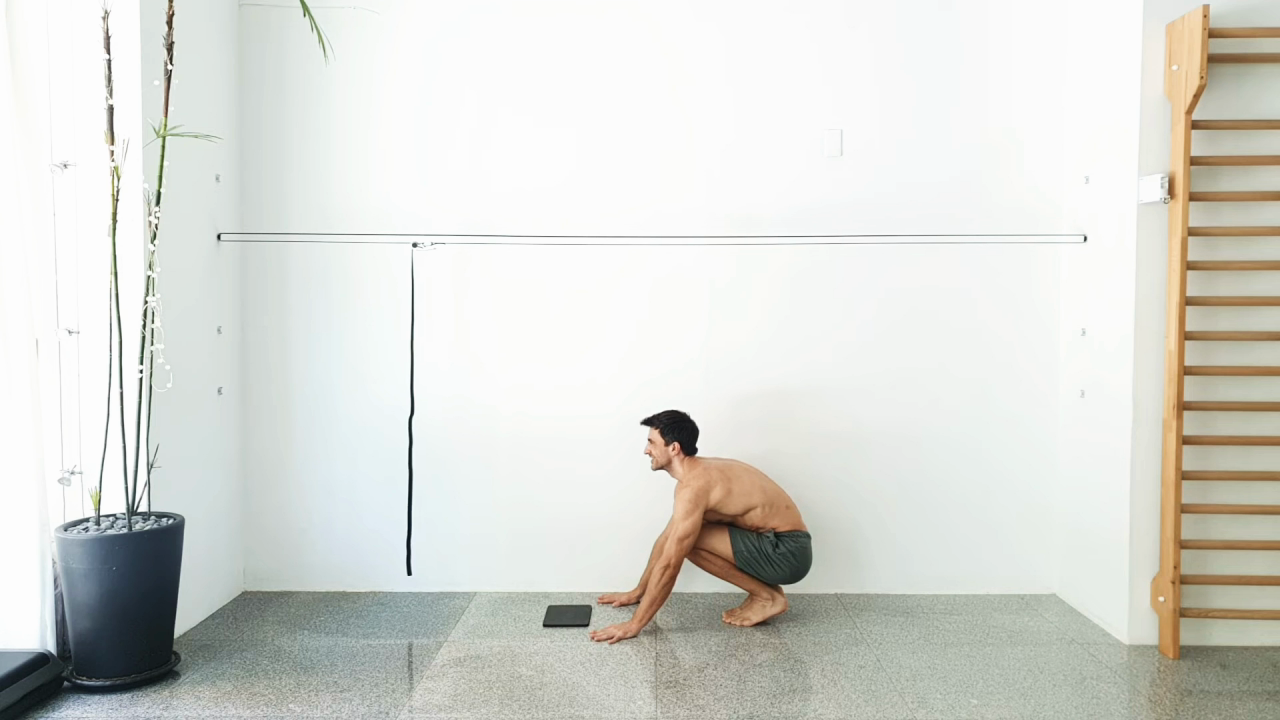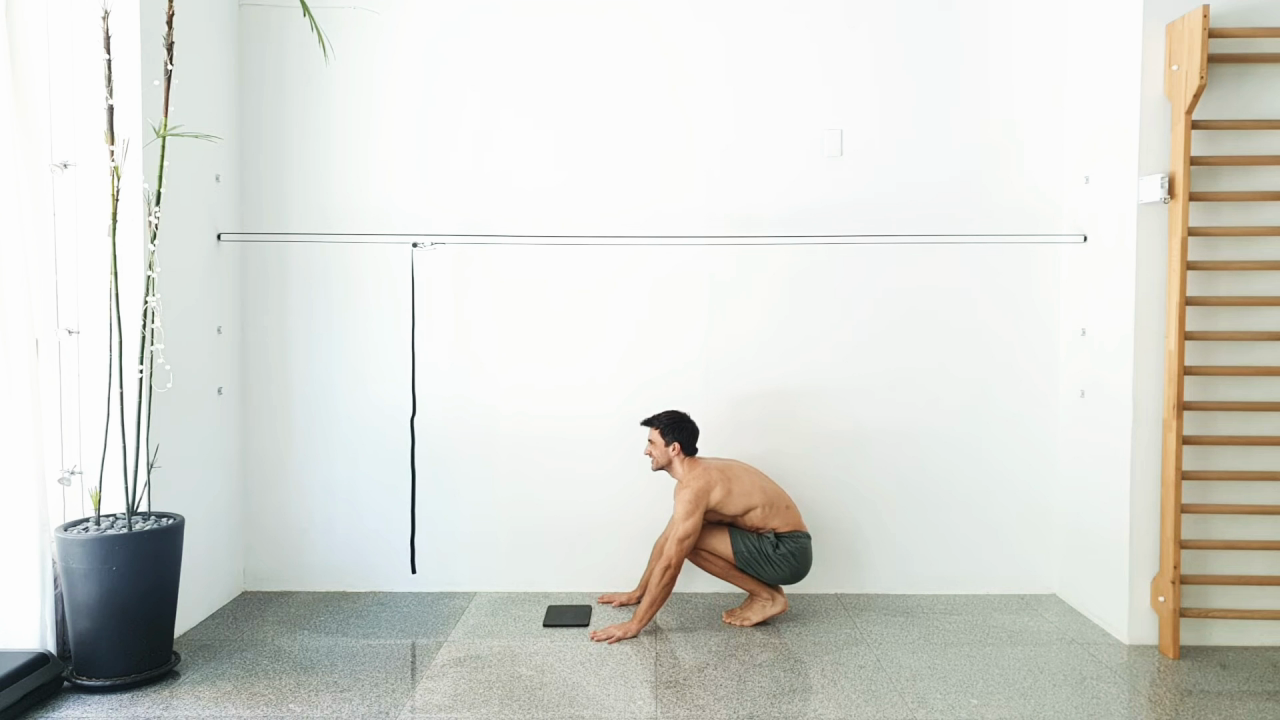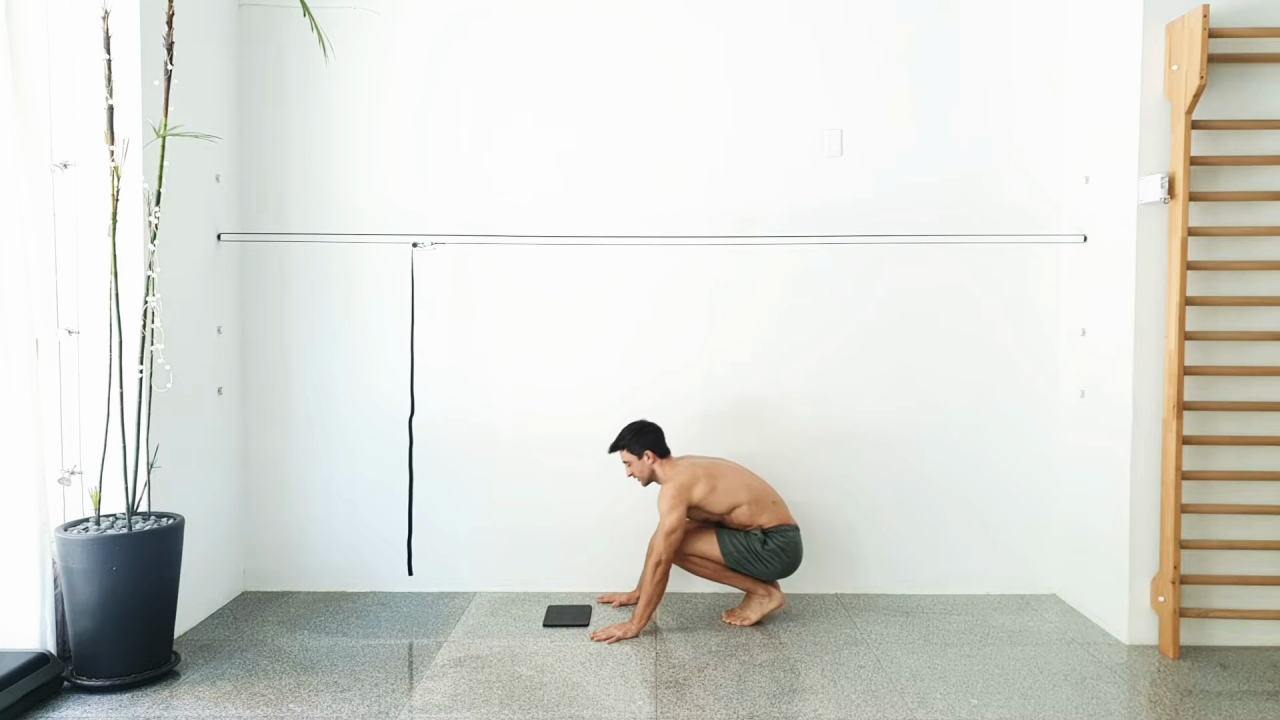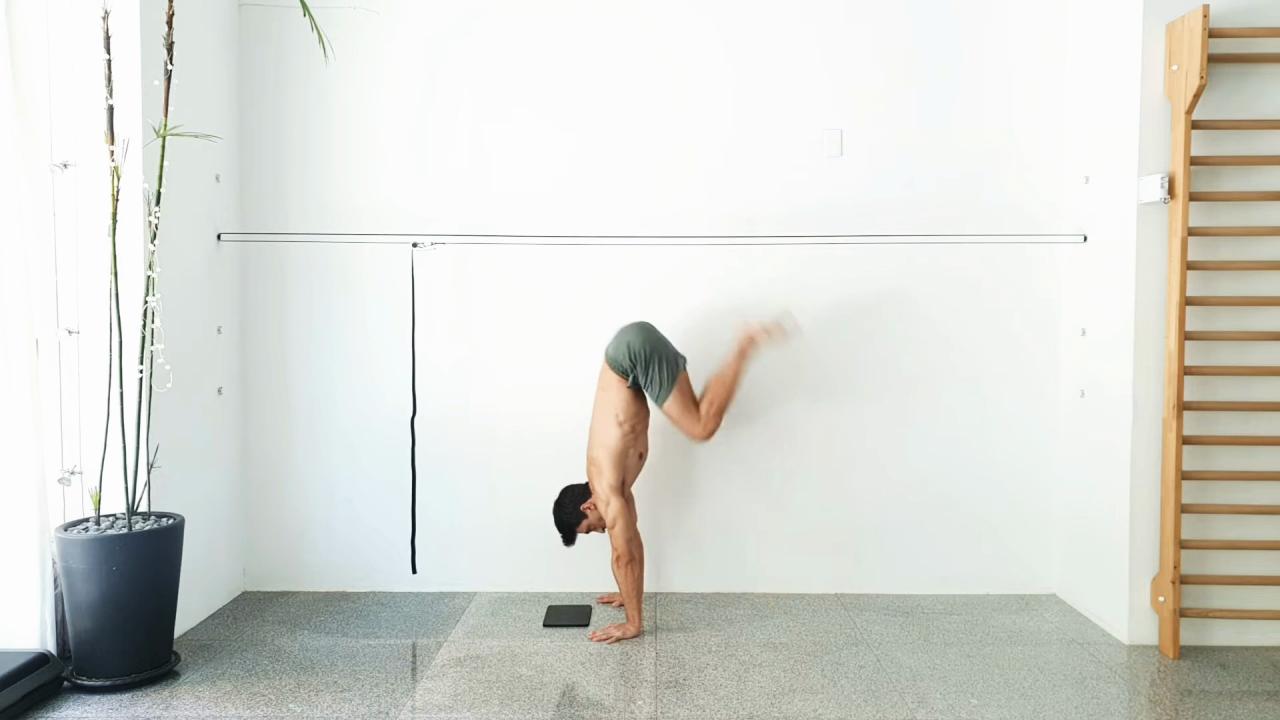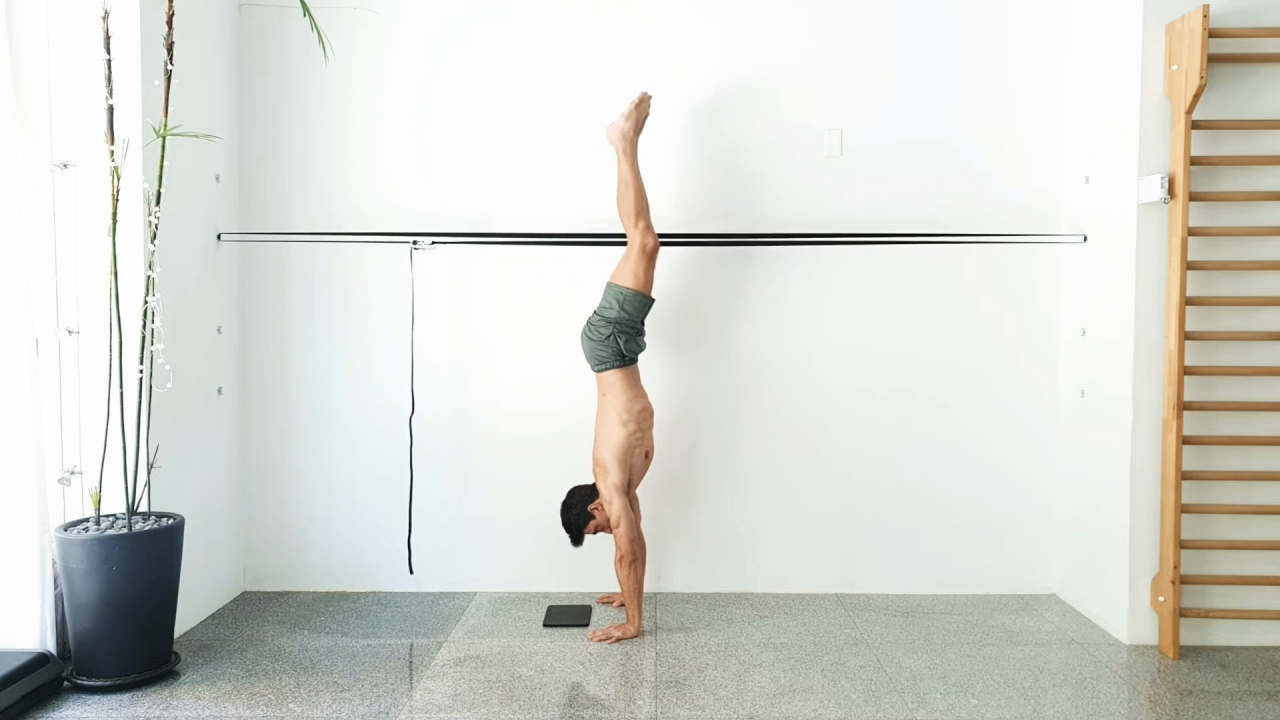
dt=1s
person 1, frame 1
left shoulder: (693, 486)
right shoulder: (700, 473)
left elbow: (669, 564)
right elbow: (666, 541)
left wrist: (635, 624)
right wrist: (638, 592)
left hip: (786, 552)
right hip: (779, 545)
left knee: (688, 541)
right knee: (684, 538)
left ankle: (766, 596)
right ankle: (764, 590)
person 1, frame 2
left shoulder: (694, 487)
right shoulder: (699, 473)
left elbow: (670, 564)
right elbow: (666, 541)
left wrist: (635, 624)
right wrist: (638, 593)
left hip: (786, 552)
right hip: (779, 545)
left knee: (688, 542)
right knee: (685, 538)
left ankle: (766, 597)
right ankle: (764, 589)
person 1, frame 3
left shoulder: (675, 486)
right shoulder: (681, 471)
left elbow: (660, 560)
right elbow: (660, 540)
left wrist: (635, 624)
right wrist: (637, 593)
left hip: (776, 546)
right hip: (769, 537)
left knee: (676, 547)
right knee: (674, 539)
left ankle: (762, 592)
right ankle: (759, 584)
person 1, frame 4
left shoulder: (606, 490)
right shoulder: (609, 484)
left elbow: (623, 555)
right elbow: (630, 544)
left wrist: (632, 623)
right wrist: (629, 594)
left knee: (700, 426)
left ankle: (745, 345)
person 1, frame 5
left shoulder: (611, 487)
left elbow: (627, 552)
left wrist: (632, 622)
right wrist: (630, 598)
left hip: (611, 344)
right hip: (613, 344)
left knee: (644, 242)
